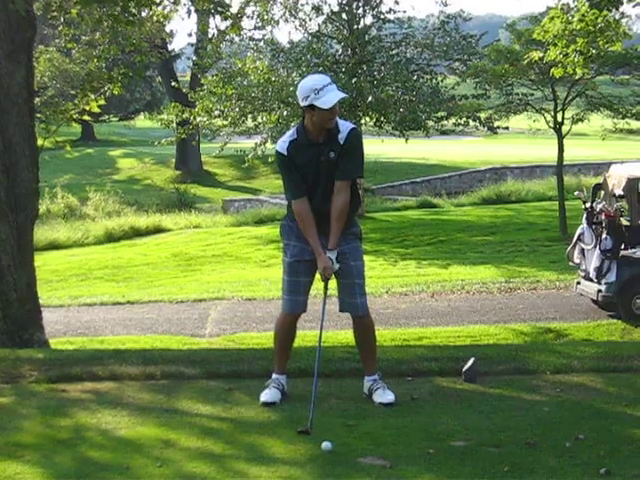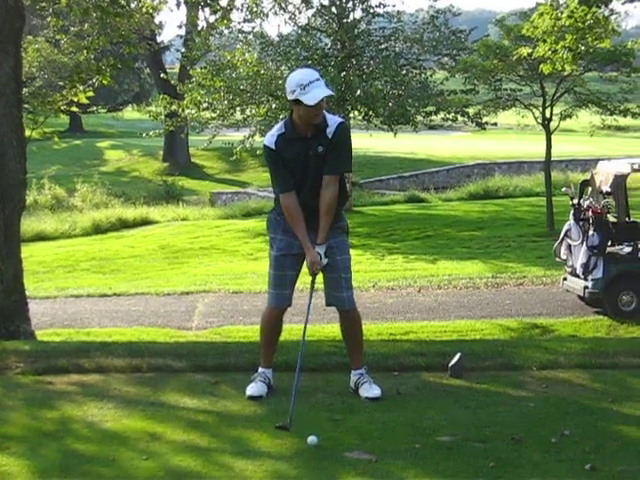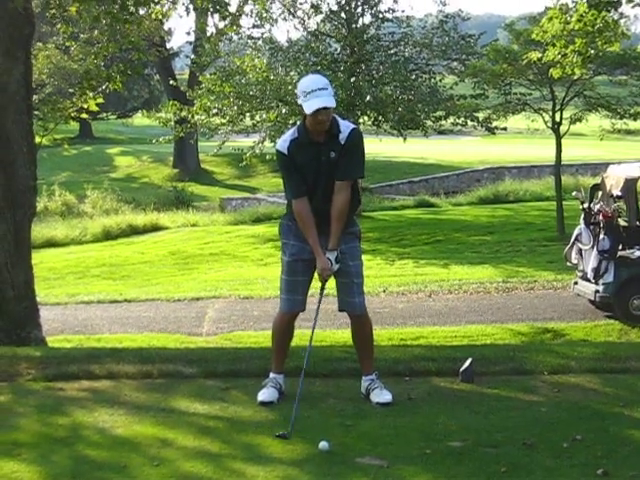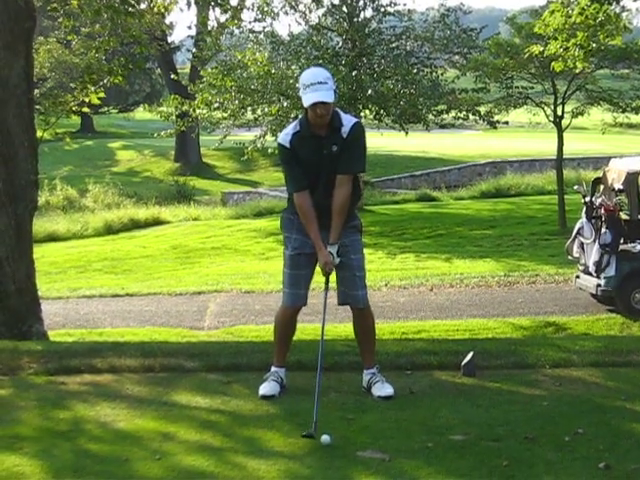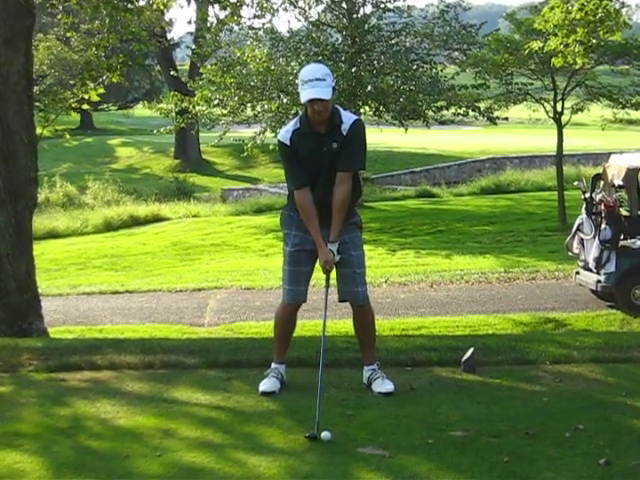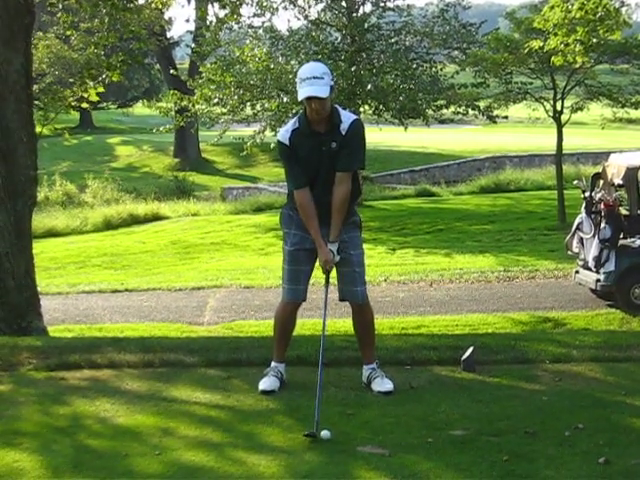
dt=0.3s
person 1, frame 1
left shoulder: (349, 135)
right shoulder: (286, 147)
left elbow: (341, 194)
right elbow: (299, 203)
left wrist: (333, 248)
right wrist: (318, 253)
left hip: (343, 231)
right hip: (300, 232)
left knee: (359, 309)
right knee: (290, 310)
left ankle: (372, 379)
right ankle: (278, 378)
person 1, frame 2
left shoulder: (337, 129)
right shoulder: (275, 141)
left elbow: (330, 188)
right elbow: (287, 197)
left wrist: (321, 242)
right wrist: (307, 247)
left hip: (331, 225)
right hip: (287, 226)
left knee: (346, 303)
right knee: (276, 304)
left ankle: (359, 373)
right ankle: (264, 371)
person 1, frame 3
left shoulder: (350, 135)
right shoulder: (287, 146)
left elbow: (342, 193)
right elbow: (300, 202)
left wrist: (333, 248)
right wrist: (318, 253)
left hip: (343, 230)
right hip: (299, 230)
left knee: (357, 308)
right knee: (288, 309)
left ankle: (369, 378)
right ankle: (276, 377)
person 1, frame 4
left shoulder: (352, 129)
right shoulder: (289, 140)
left elbow: (343, 187)
right elbow: (301, 196)
left wrist: (333, 242)
right wrist: (319, 247)
left hip: (344, 224)
right hip: (300, 225)
left knee: (359, 301)
right knee: (291, 303)
left ankle: (371, 372)
right ankle: (277, 370)
person 1, frame 5
left shoulder: (352, 126)
right shoulder: (289, 137)
left elbow: (344, 184)
right elbow: (302, 193)
left wrist: (333, 239)
right wrist: (319, 245)
left hip: (344, 220)
right hip: (301, 222)
left knee: (359, 298)
right knee: (291, 300)
left ankle: (371, 368)
right ankle: (277, 367)
person 1, frame 6
left shoulder: (351, 126)
right shoulder: (288, 136)
left elbow: (343, 185)
right elbow: (301, 192)
left wrist: (334, 240)
right wrist: (320, 244)
left hip: (343, 219)
right hip: (300, 221)
left knee: (359, 297)
right knee: (291, 299)
left ankle: (371, 367)
right ankle: (277, 366)
